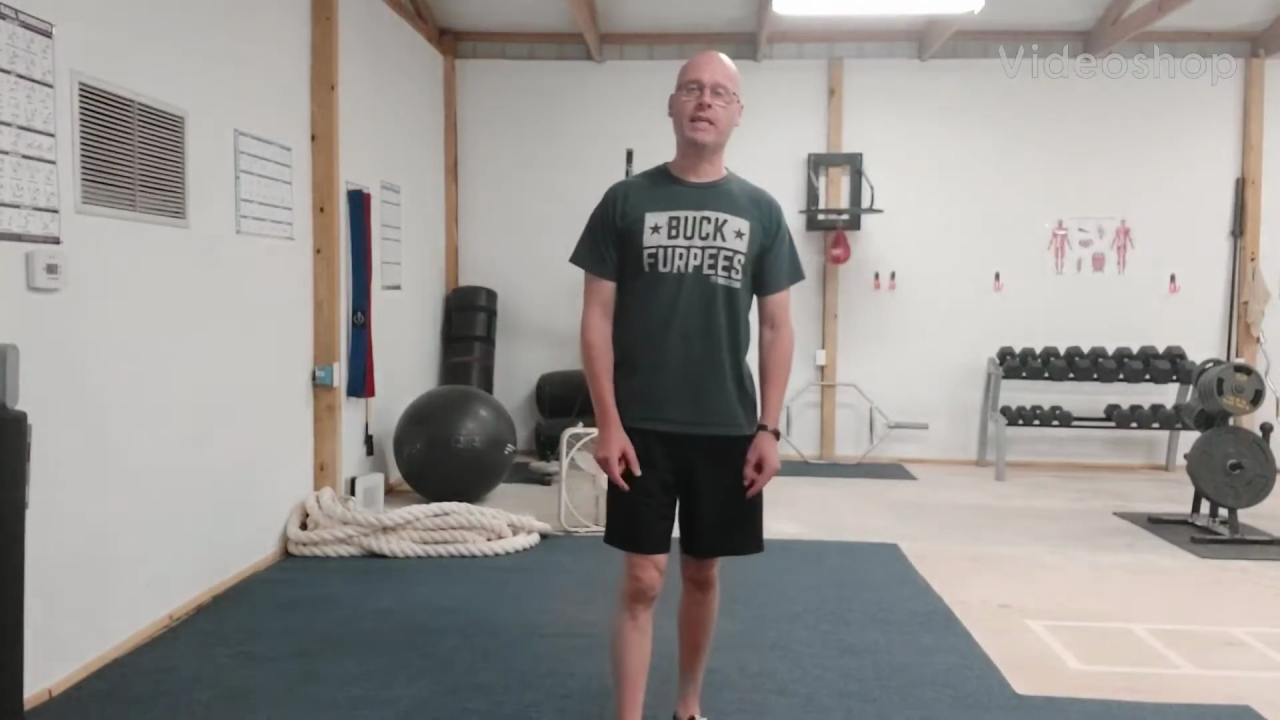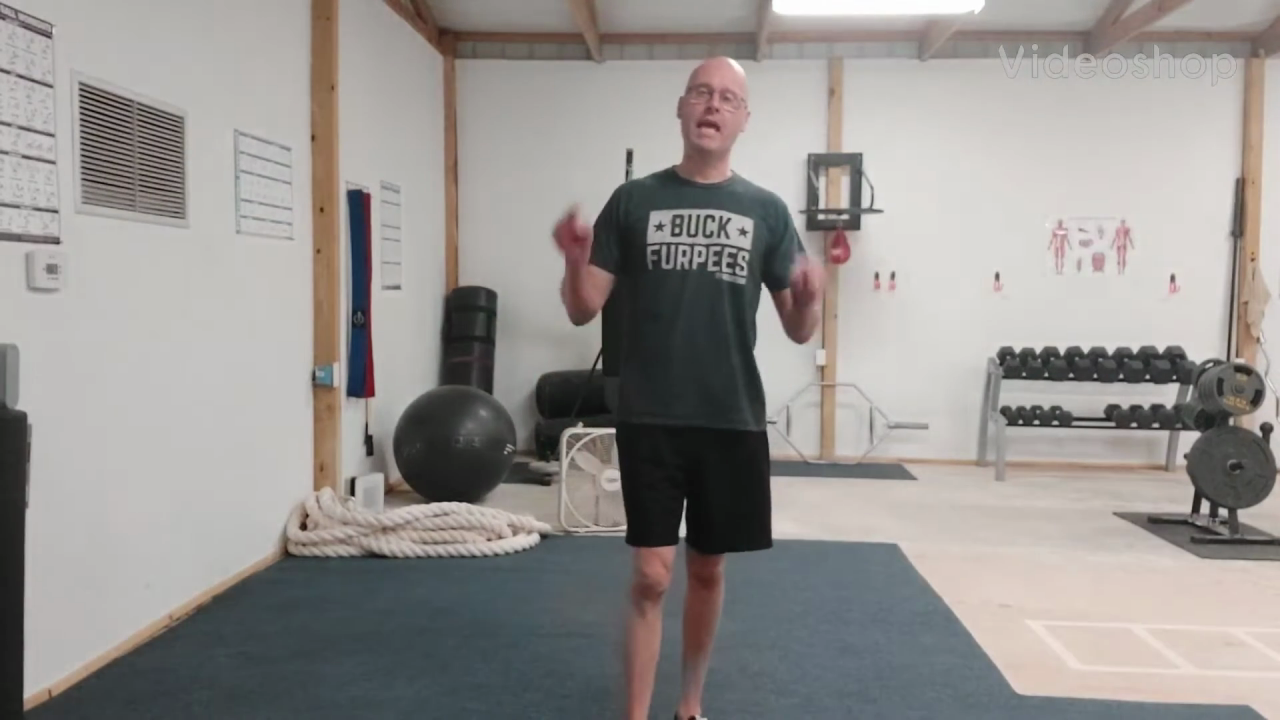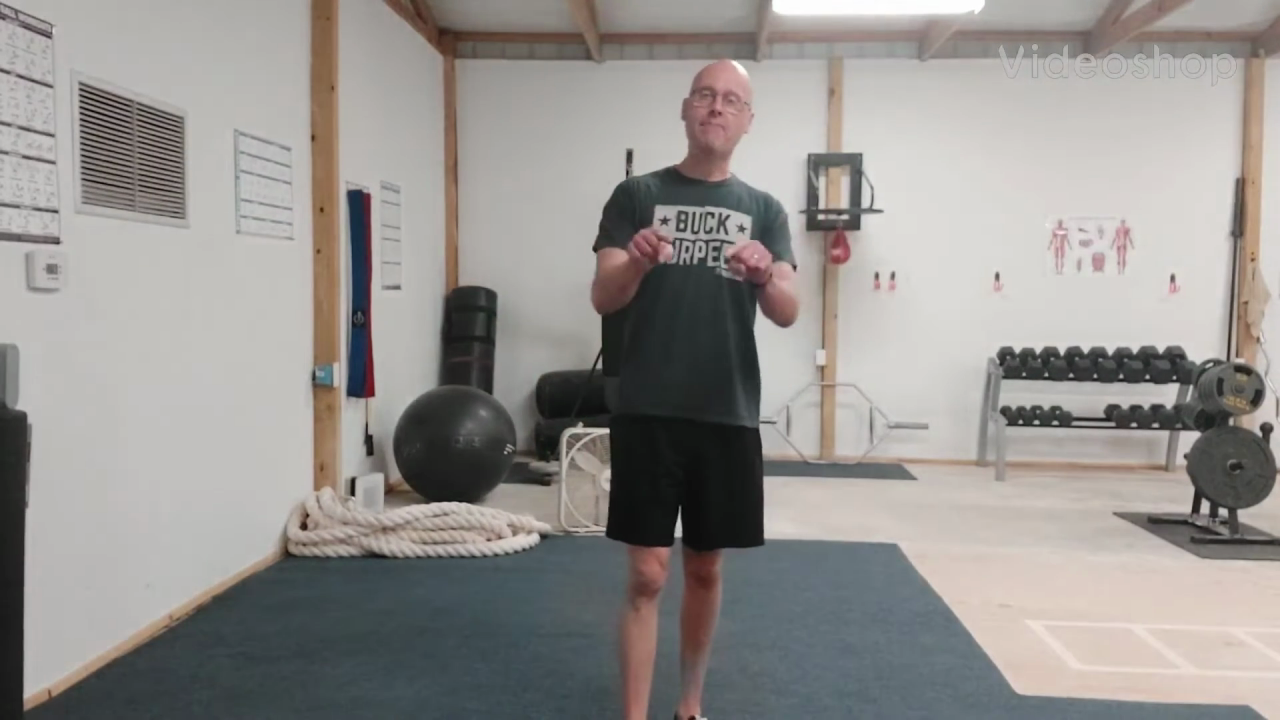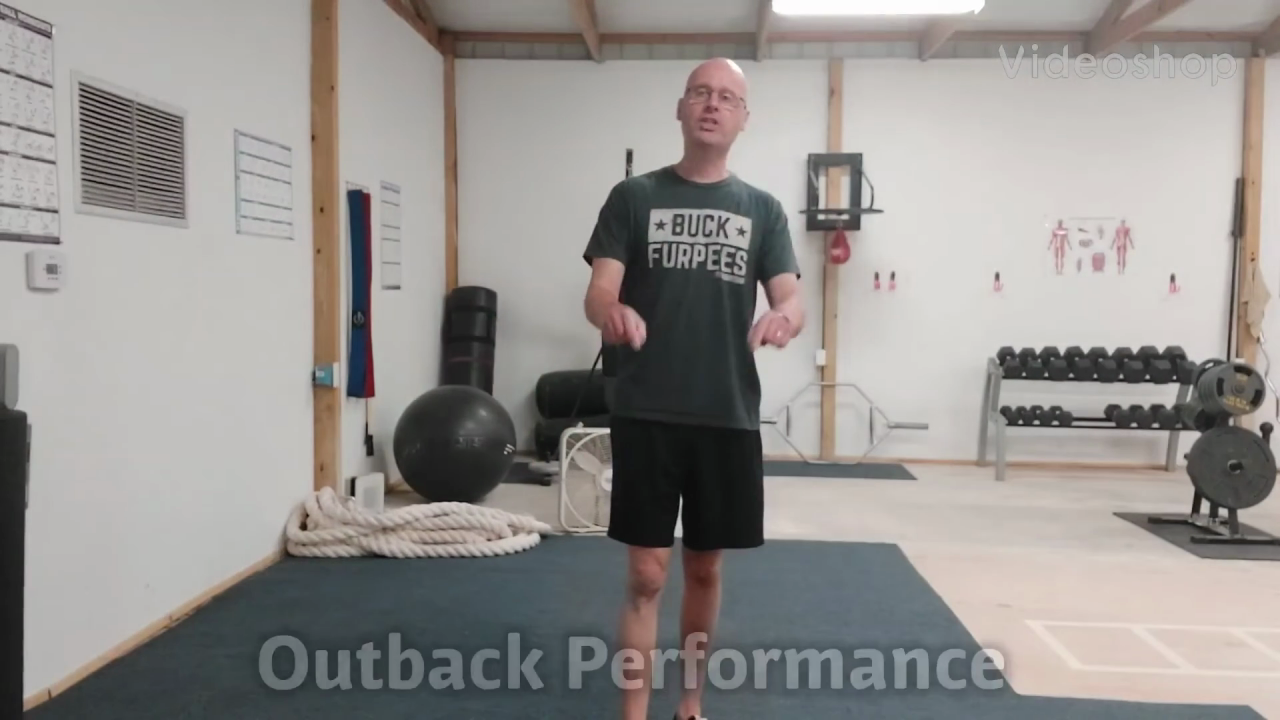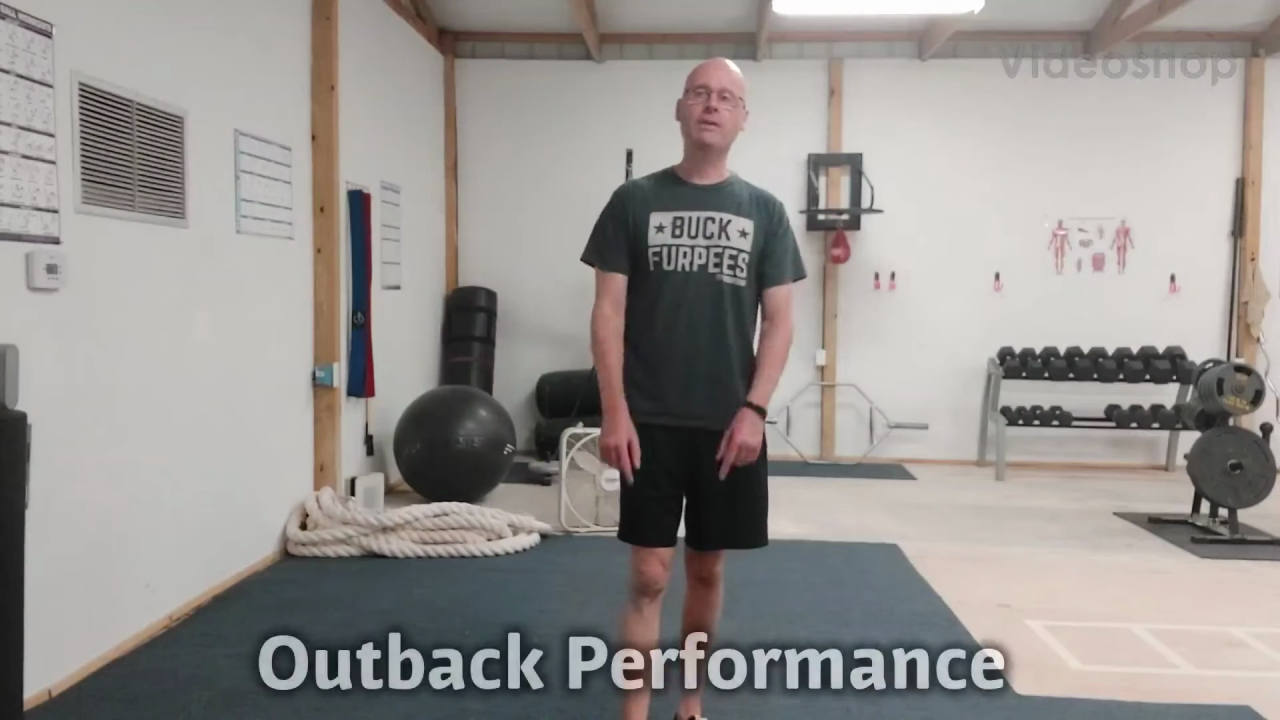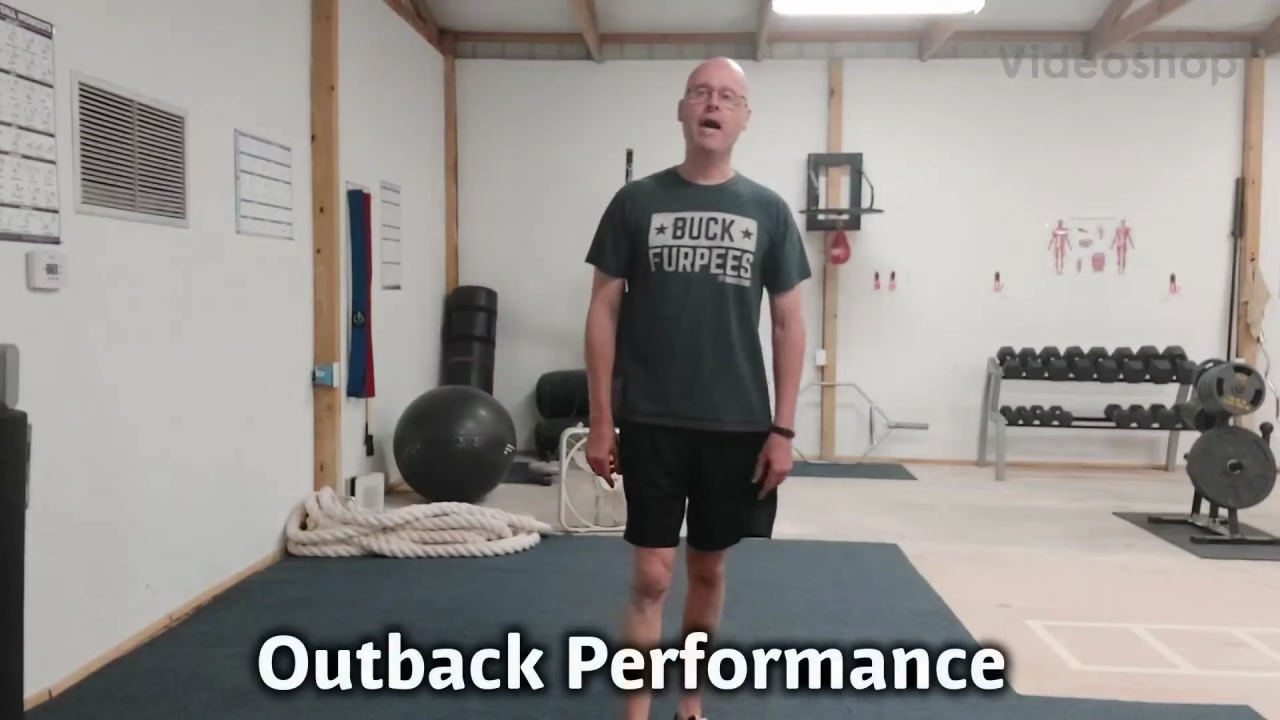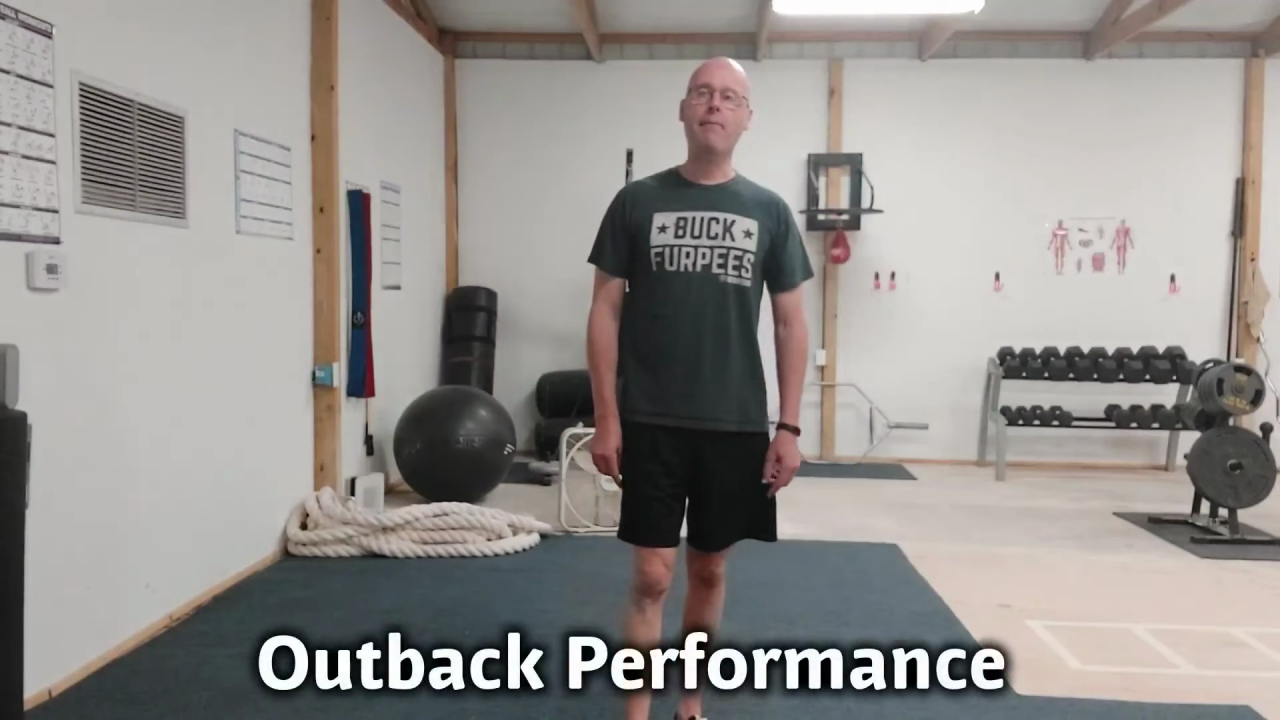
dt=0.3s
person 1, frame 1
left shoulder: (760, 209)
right shoulder: (626, 200)
left elbow: (777, 326)
right elbow: (597, 317)
left wrist: (768, 428)
right wrist: (608, 423)
left hip: (724, 429)
right hip: (642, 427)
left knee: (702, 573)
right knee: (641, 580)
person 1, frame 2
left shoulder: (765, 208)
right shoulder: (633, 199)
left elbow: (798, 326)
right elbow: (584, 306)
left wrist: (808, 295)
right wrist: (577, 256)
left hip: (732, 421)
right hip: (650, 419)
left knee: (708, 570)
right knee: (652, 575)
person 1, frame 3
left shoulder: (762, 209)
right shoulder: (640, 195)
left elbow: (785, 311)
right elbow: (604, 297)
left wrist: (769, 273)
right wrist: (635, 261)
left hip: (728, 416)
right hip: (646, 414)
left knee: (705, 568)
right knee: (647, 573)
person 1, frame 4
left shoulder: (762, 210)
right shoulder: (634, 196)
left elbow: (791, 303)
right elbow: (597, 291)
left wrist: (779, 320)
right wrist: (616, 314)
left hip: (727, 420)
right hip: (646, 416)
left knee: (705, 568)
right knee: (645, 574)
person 1, frame 5
left shoulder: (764, 210)
right shoulder: (634, 200)
left elbow: (779, 319)
right elbow: (608, 309)
left wrist: (754, 409)
right wrist: (615, 412)
left hip: (727, 427)
right hip: (650, 422)
left knee: (707, 569)
right knee: (649, 575)
person 1, frame 6
left shoulder: (768, 210)
right shoulder: (635, 202)
left elbow: (788, 324)
right elbow: (603, 314)
left wrist: (783, 429)
right wrist: (599, 420)
left hip: (735, 424)
right hip: (651, 422)
left knee: (709, 569)
right knee: (651, 575)
person 1, frame 7
left shoulder: (768, 211)
right shoulder: (637, 201)
left elbow: (790, 323)
right elbow: (605, 313)
left wrist: (788, 427)
right wrist: (606, 418)
left hip: (735, 424)
right hip: (651, 423)
left knee: (708, 569)
right knee: (651, 575)
